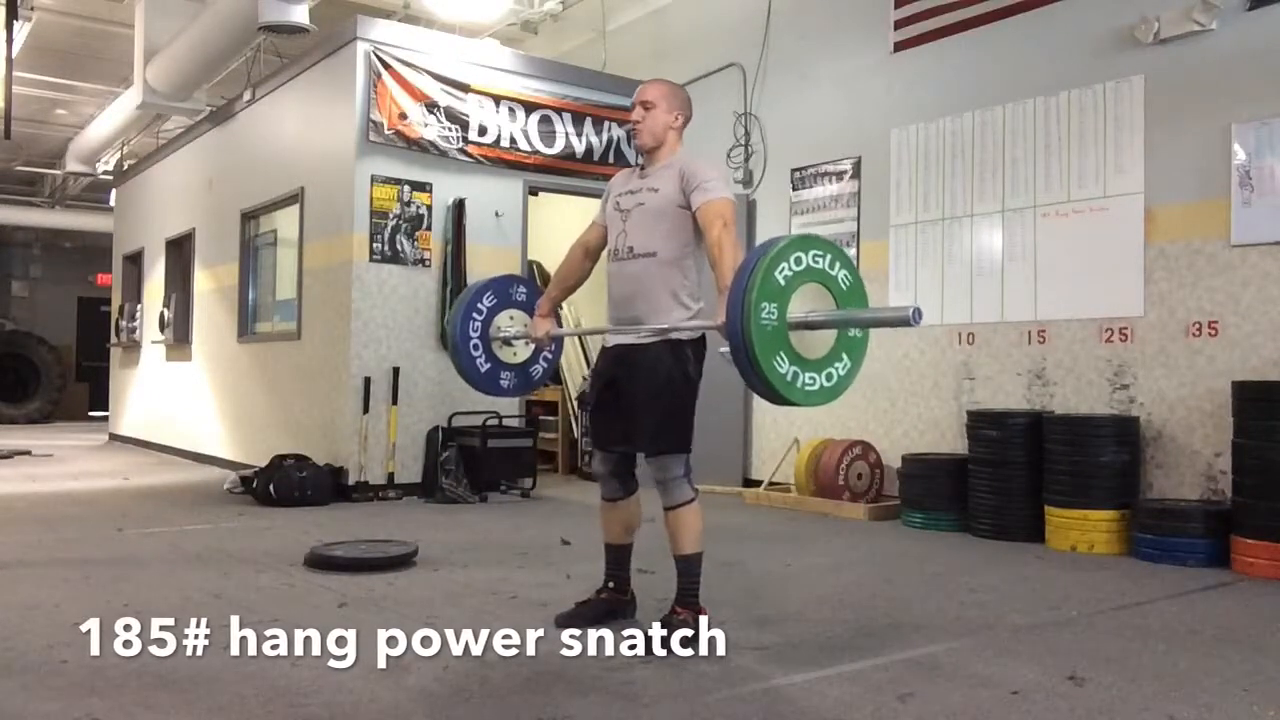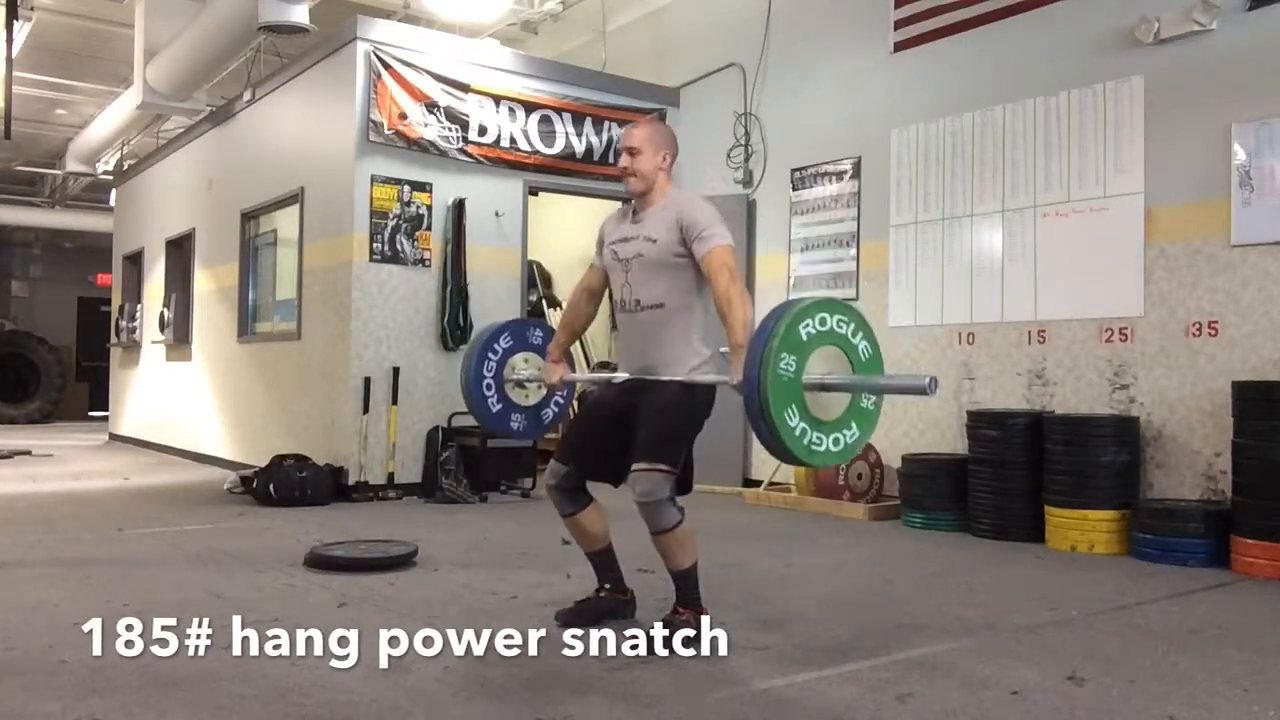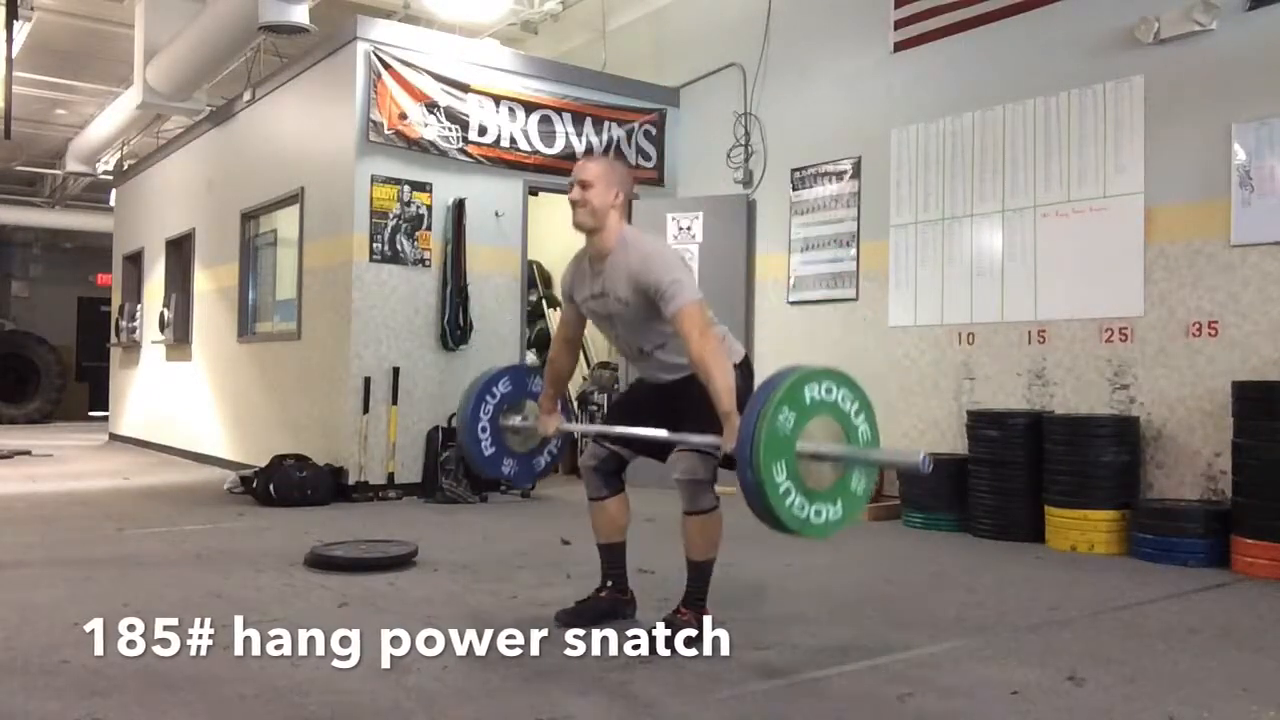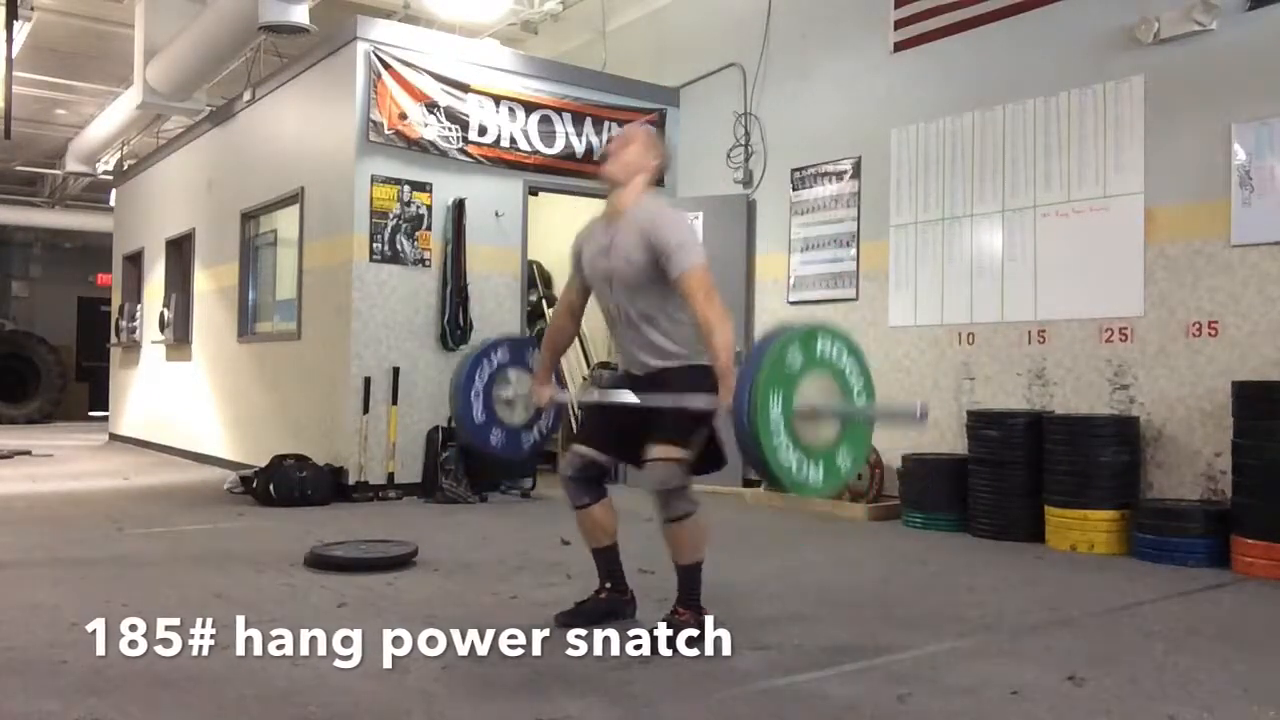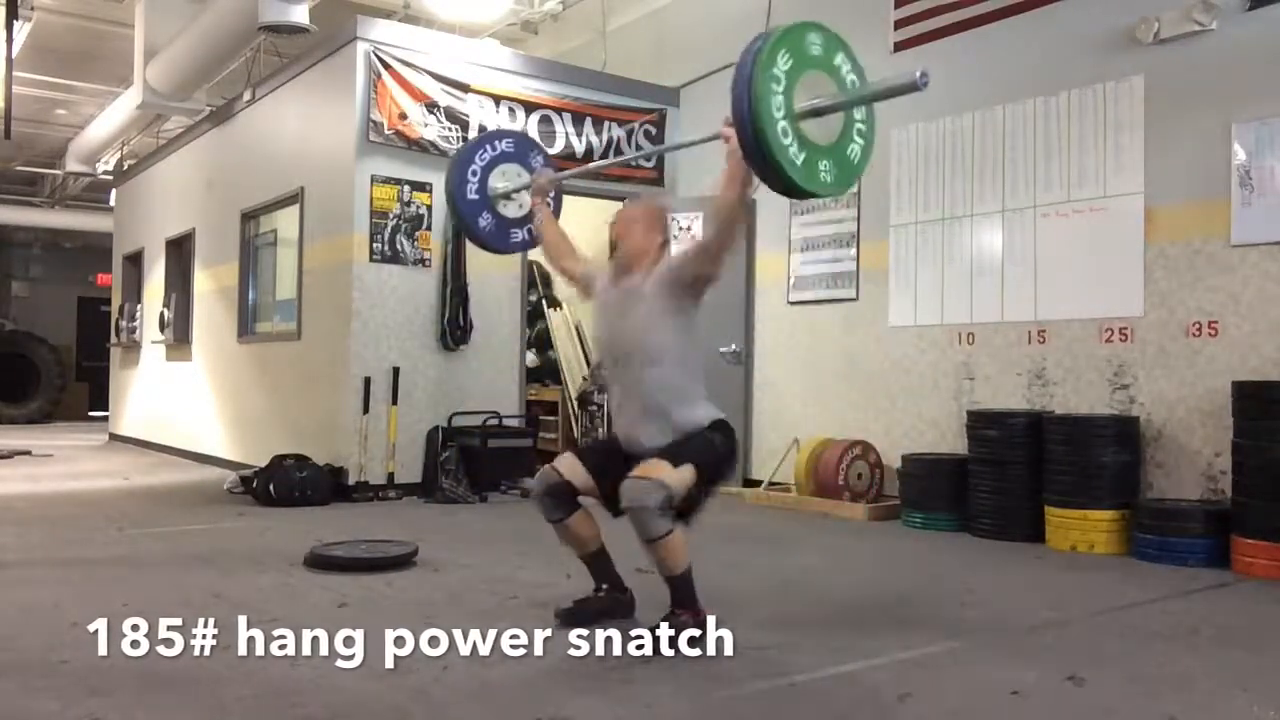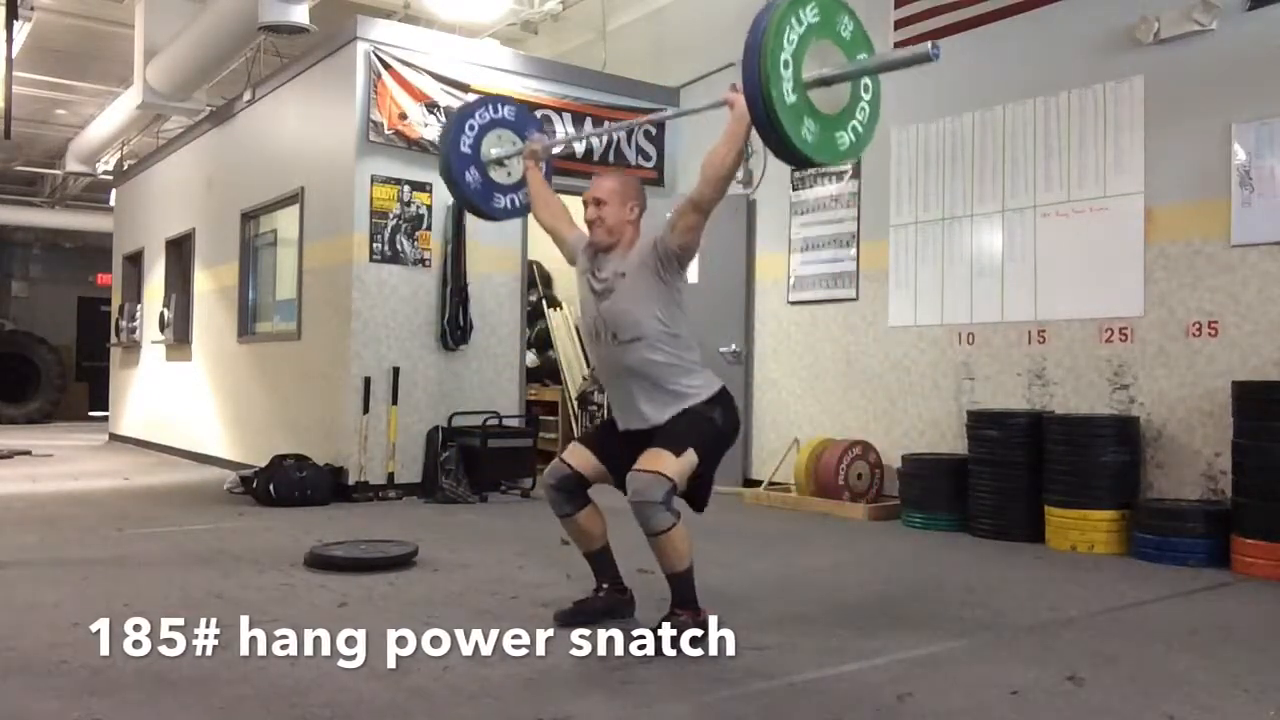
dt=0.5s
person 1, frame 1
left shoulder: (695, 173)
right shoulder: (620, 184)
left elbow: (721, 230)
right elbow: (586, 249)
left wrist: (729, 298)
right wrist: (545, 308)
left hip: (669, 344)
right hip: (618, 344)
left knee: (670, 472)
right knee: (611, 470)
left ankle: (689, 608)
right ankle: (616, 590)
person 1, frame 2
left shoulder: (690, 213)
right shoulder: (614, 226)
left elbow: (727, 281)
right elbow: (586, 296)
left wrist: (742, 354)
right wrist: (555, 355)
left hip: (683, 381)
right hip: (628, 380)
left knee: (650, 487)
right knee: (561, 477)
left ankle: (691, 609)
right ankle: (613, 591)
person 1, frame 3
left shoulder: (651, 260)
right shoulder: (577, 272)
left elbow: (701, 341)
right elbow: (565, 343)
left wrist: (732, 422)
right wrist: (548, 406)
left hip: (709, 376)
right hip: (656, 379)
left knee: (691, 472)
right knee: (597, 461)
left ankle: (694, 610)
right ankle: (614, 590)
person 1, frame 4
left shoulder: (661, 224)
right shoulder: (589, 236)
left elbow: (705, 302)
right elbow: (568, 309)
left wrist: (729, 383)
right wrist: (542, 376)
left hip: (686, 371)
right hip: (637, 372)
left knee: (665, 478)
right knee: (579, 466)
left ankle: (689, 611)
right ankle: (614, 592)
person 1, frame 5
left shoulder: (672, 283)
right shoulder: (605, 284)
left elbow: (722, 235)
right elbow: (566, 257)
left wrist: (740, 158)
right wrist: (540, 199)
left hip: (698, 437)
right hip: (637, 438)
left knee: (642, 493)
right knee: (551, 484)
left ankle: (688, 612)
right ankle: (611, 590)
person 1, frame 6
left shoulder: (658, 257)
right shoulder: (586, 257)
left elbow: (705, 195)
right elbow: (549, 214)
left wrist: (742, 118)
right wrist: (532, 166)
left hip: (697, 409)
right hip: (633, 415)
left knee: (648, 489)
right knee: (561, 480)
left ankle: (689, 614)
right ankle: (612, 591)
